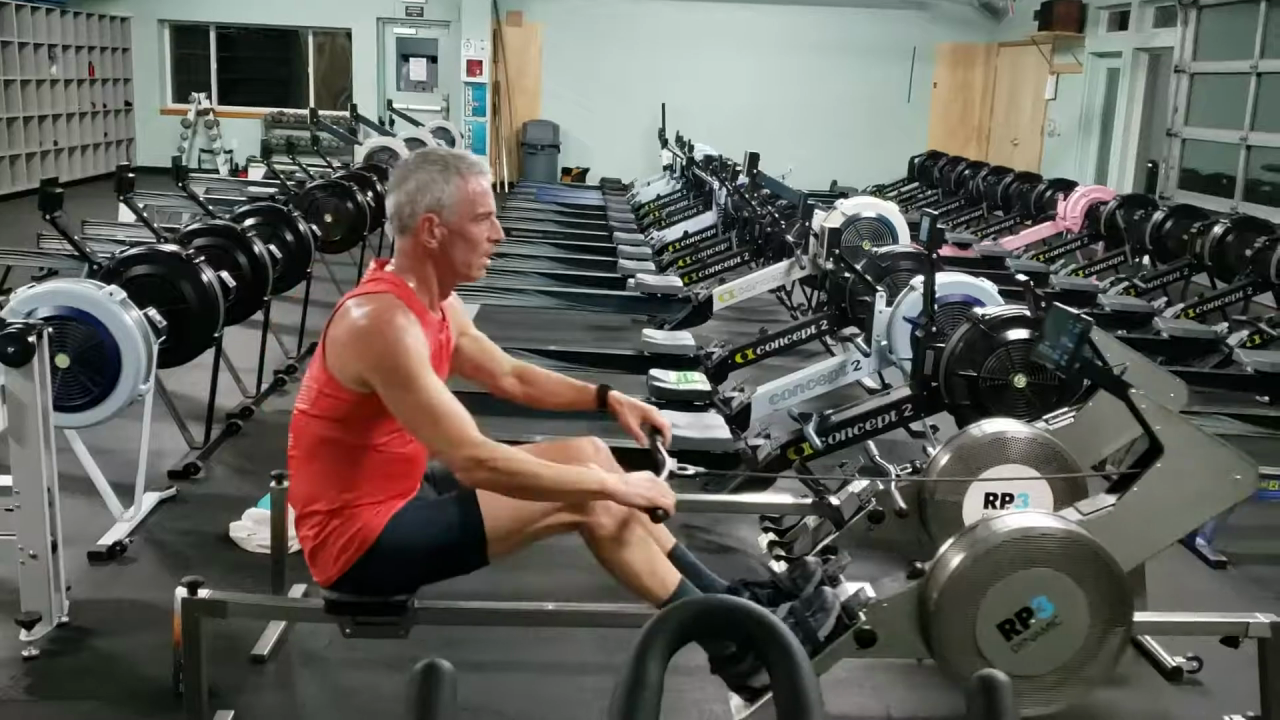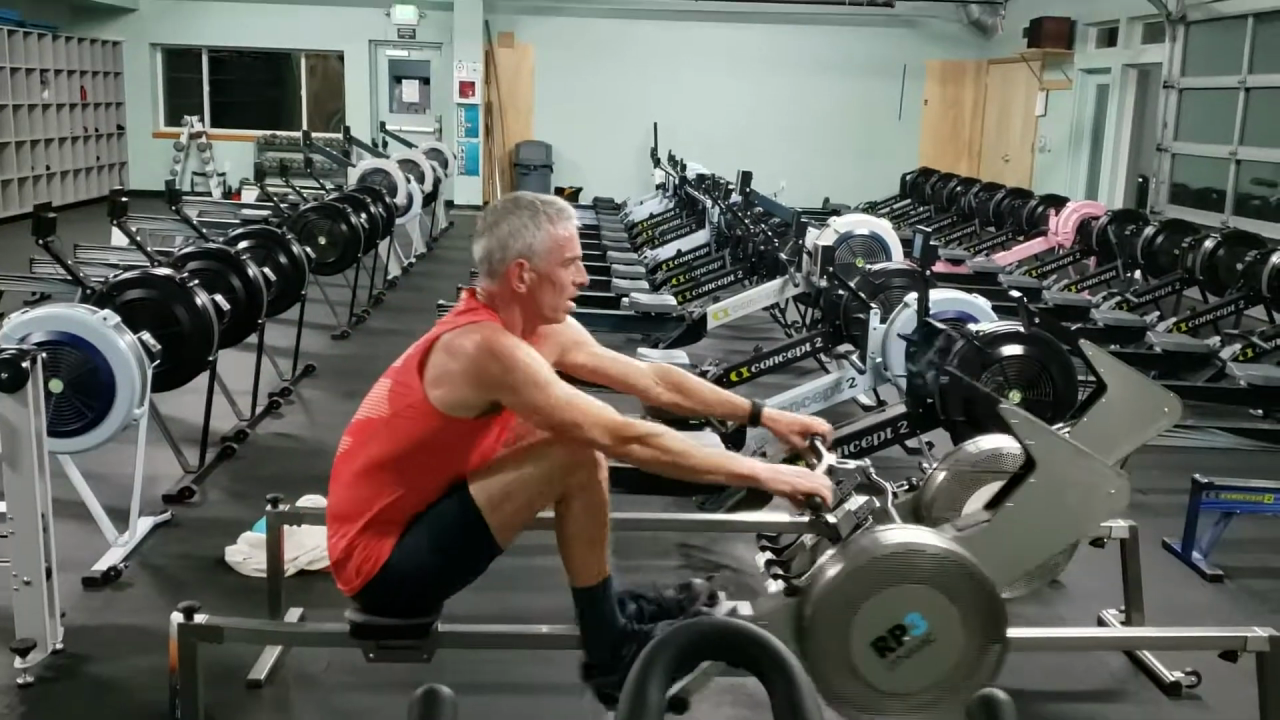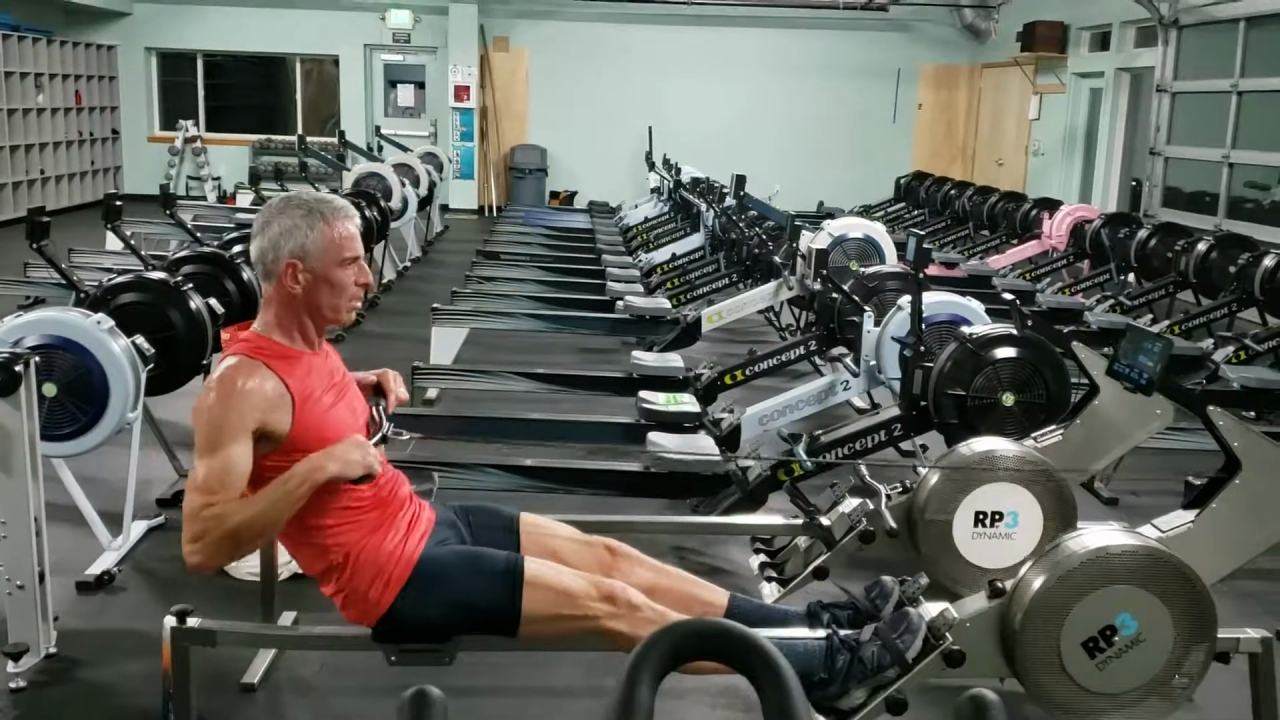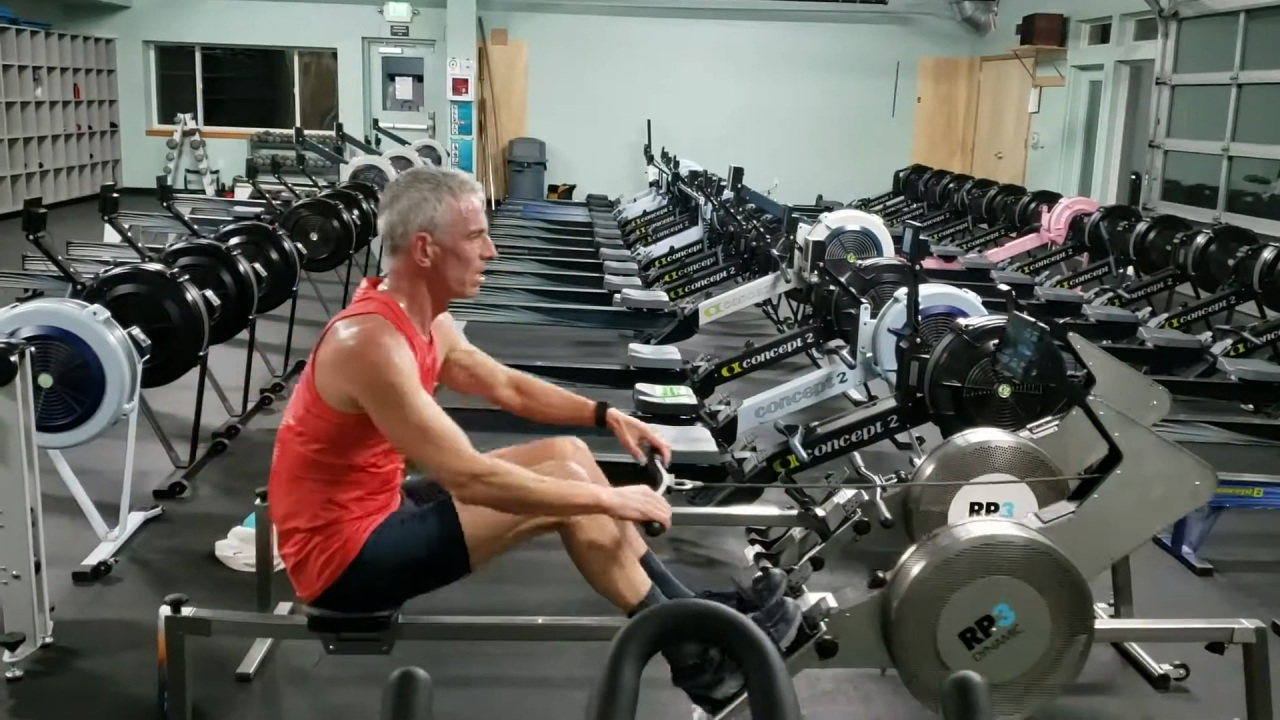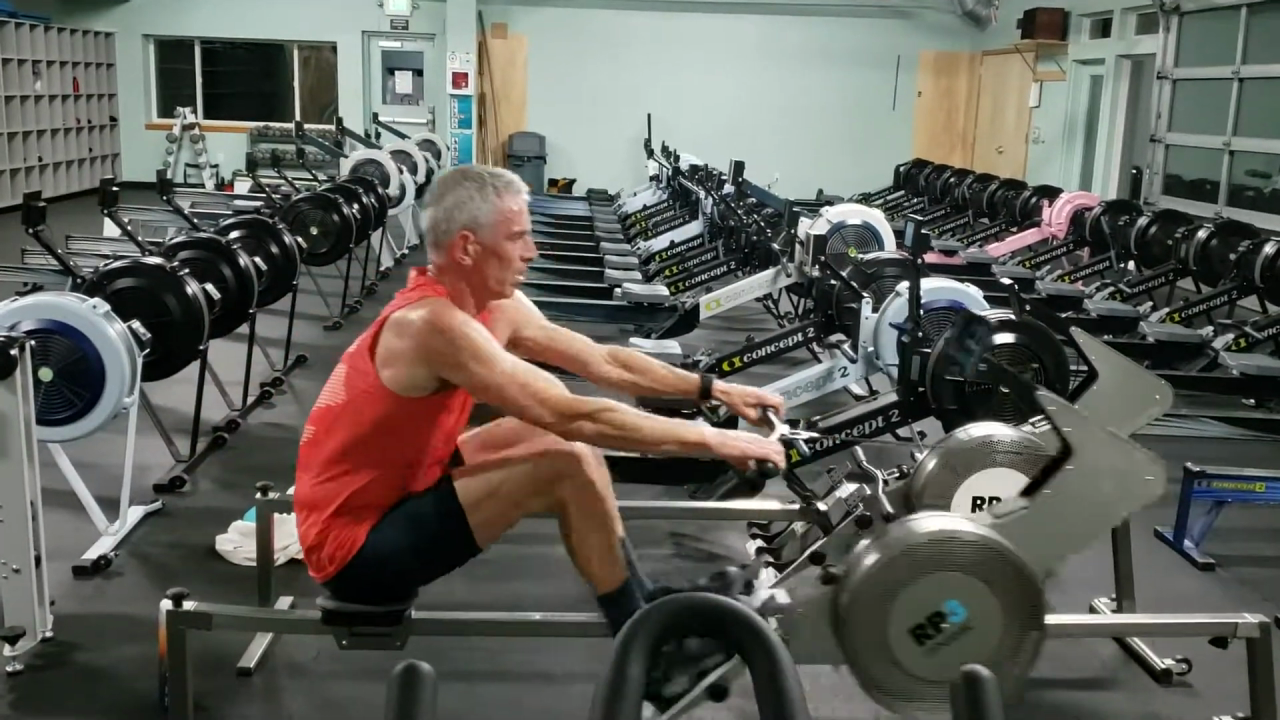
dt=1s
person 1, frame 1
left shoulder: (431, 301)
right shoulder: (381, 323)
left elbow: (510, 375)
right elbow: (479, 463)
left wrist: (606, 397)
right wrist: (615, 487)
left hip: (395, 495)
right hip: (356, 544)
left knee: (586, 460)
right knee: (583, 494)
left ankle: (722, 601)
right ankle: (731, 646)
person 1, frame 2
left shoulder: (536, 328)
right shoulder: (489, 350)
left elbow: (653, 380)
right elbow: (635, 440)
left wrist: (765, 414)
right wrist: (767, 475)
left hip: (420, 516)
right hip: (383, 564)
left knee: (576, 443)
right knee: (579, 455)
left ankle: (619, 612)
right ankle: (612, 651)
person 1, frame 3
left shoulder: (301, 342)
right shoulder: (241, 385)
right elbow: (202, 546)
left wrist: (360, 388)
right wrist: (318, 467)
left hip: (419, 525)
right hip: (391, 575)
left knee: (609, 557)
right knee: (609, 604)
left ankle: (812, 623)
person 1, frame 4
left shoulder: (421, 317)
right shoulder: (371, 342)
left elbow: (506, 385)
right elbow: (471, 478)
left wrist: (606, 415)
right wrist: (611, 500)
left hip: (373, 519)
right hip: (340, 562)
left knee: (566, 456)
right knee: (562, 477)
right ankle: (692, 656)
person 1, frame 5
left shoulder: (490, 300)
right shoulder: (438, 323)
left elbow: (601, 361)
right elbow: (576, 414)
left wrist: (716, 390)
right wrist: (717, 442)
left hip: (392, 494)
right hip: (356, 546)
left knee: (558, 435)
right knee: (569, 461)
left ankle: (642, 608)
